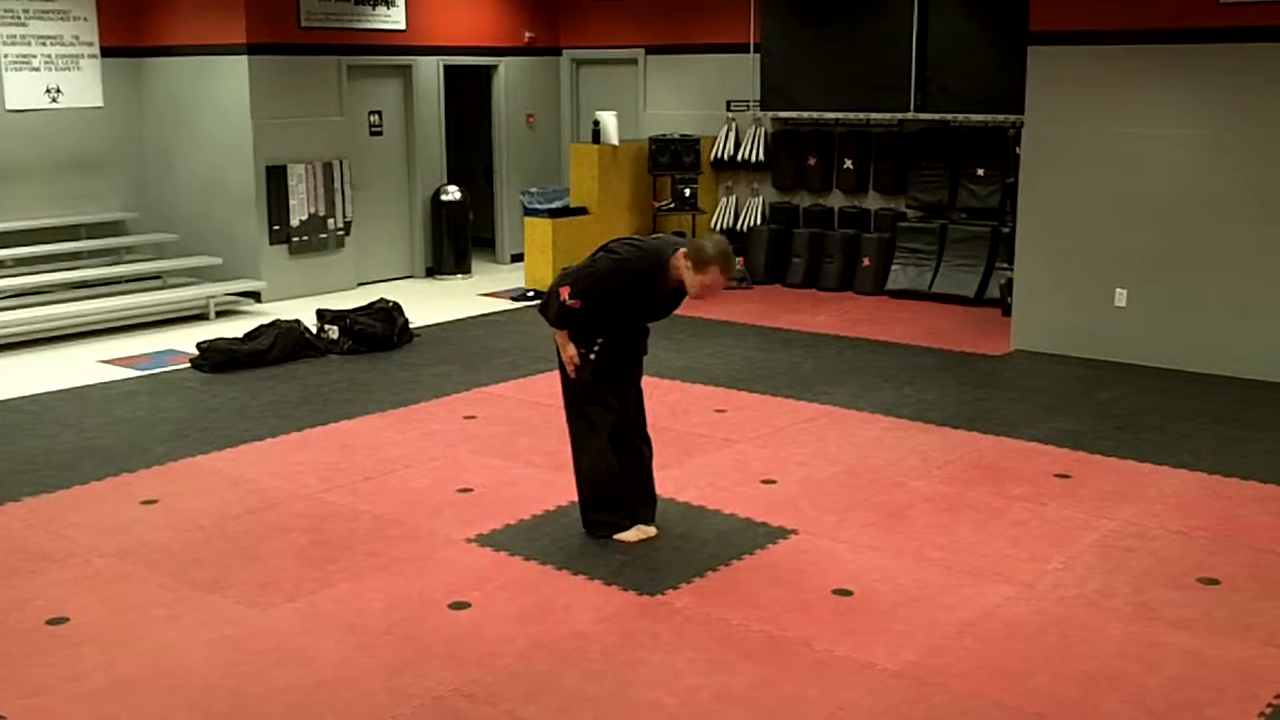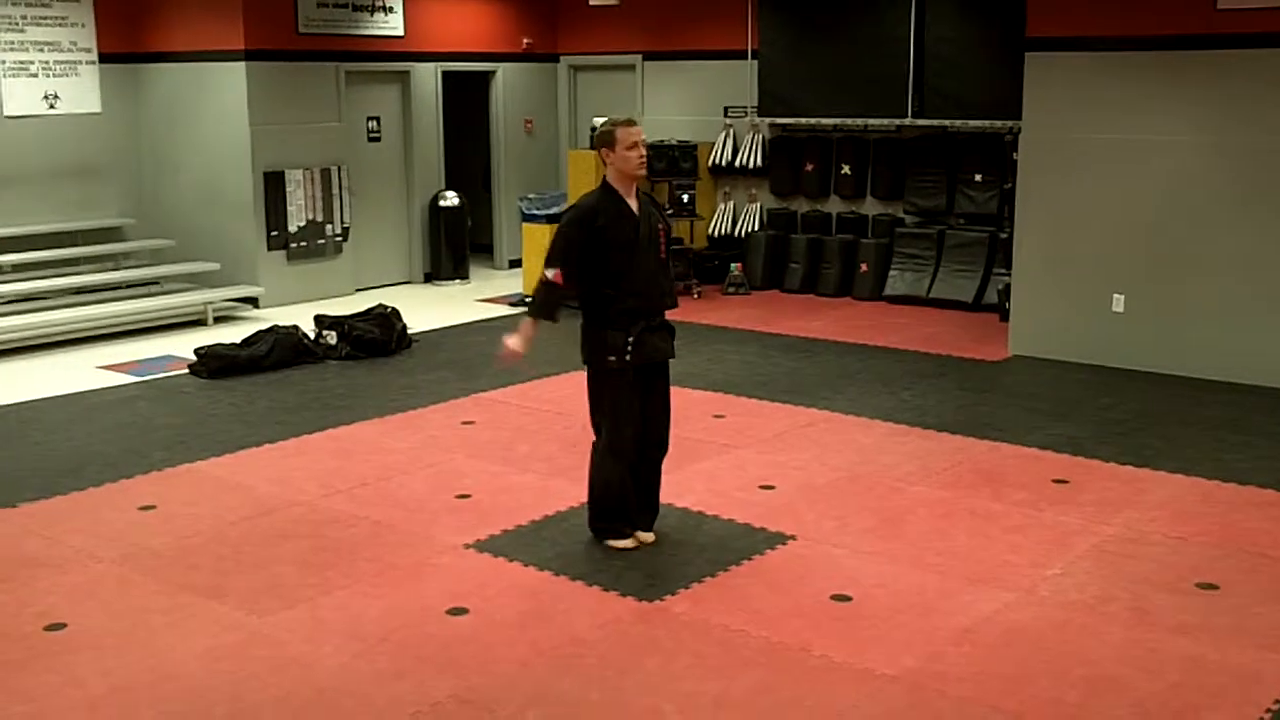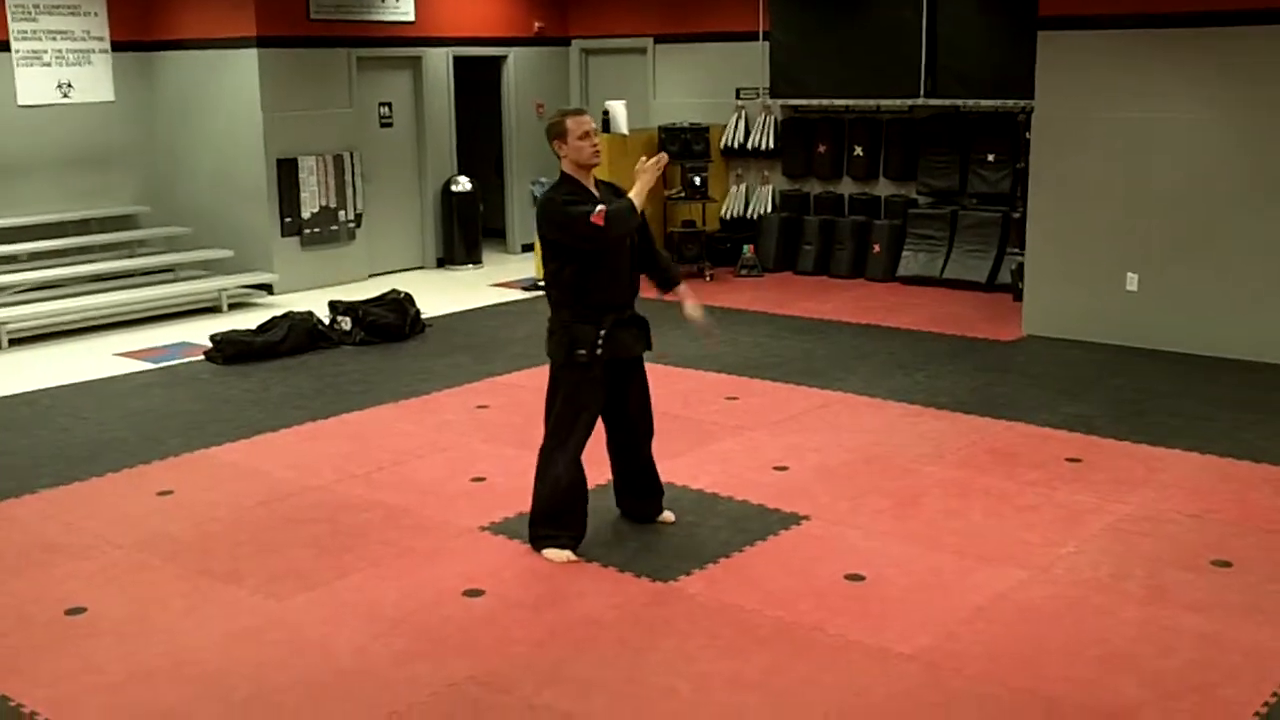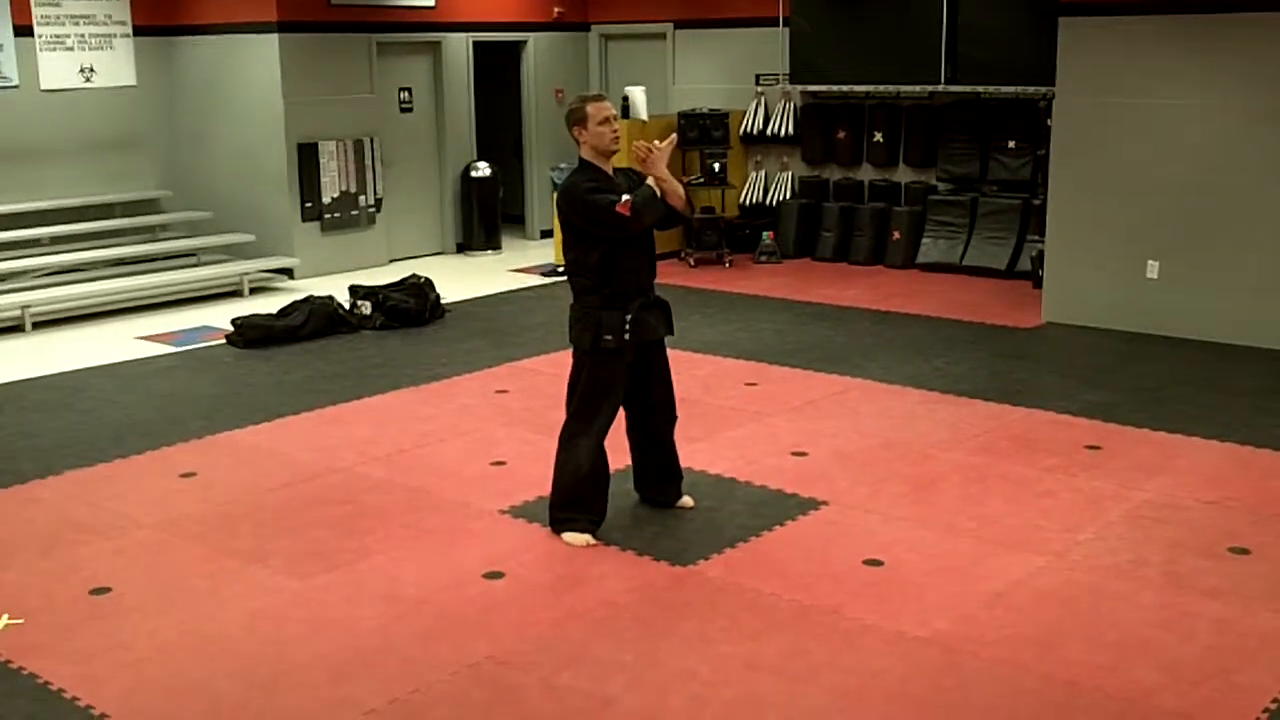
dt=1s
person 1, frame 1
left shoulder: (684, 268)
right shoulder: (632, 262)
right elbow: (567, 289)
right wrist: (566, 344)
left hip: (624, 339)
right hip: (587, 341)
left knee: (631, 426)
right knee: (595, 426)
left ankle: (637, 511)
right ankle: (607, 519)
person 1, frame 2
left shoulder: (652, 210)
right shoulder: (589, 213)
right elbow: (557, 274)
left wrist: (660, 327)
right wrist: (525, 333)
left hip: (652, 337)
right hip: (610, 342)
left knee: (652, 435)
right knee: (617, 436)
left ankle: (638, 517)
right ankle: (613, 526)
person 1, frame 3
left shoulder: (612, 194)
right shoulder: (557, 204)
left elbow: (645, 248)
right elbow: (607, 231)
left wrist: (682, 294)
right wrist: (643, 186)
left hip: (622, 328)
right hip: (579, 336)
left knee: (633, 424)
right knee: (567, 435)
left ankle: (641, 503)
right ankle: (553, 532)
person 1, frame 4
left shoulder: (631, 179)
right shoulder: (578, 189)
left elbow: (676, 213)
right elbow: (634, 219)
left wrist: (660, 172)
right wrist: (653, 174)
left hip: (643, 313)
right hip: (601, 321)
left knee: (656, 409)
right knee: (588, 420)
left ankle: (660, 487)
right ankle: (572, 515)
